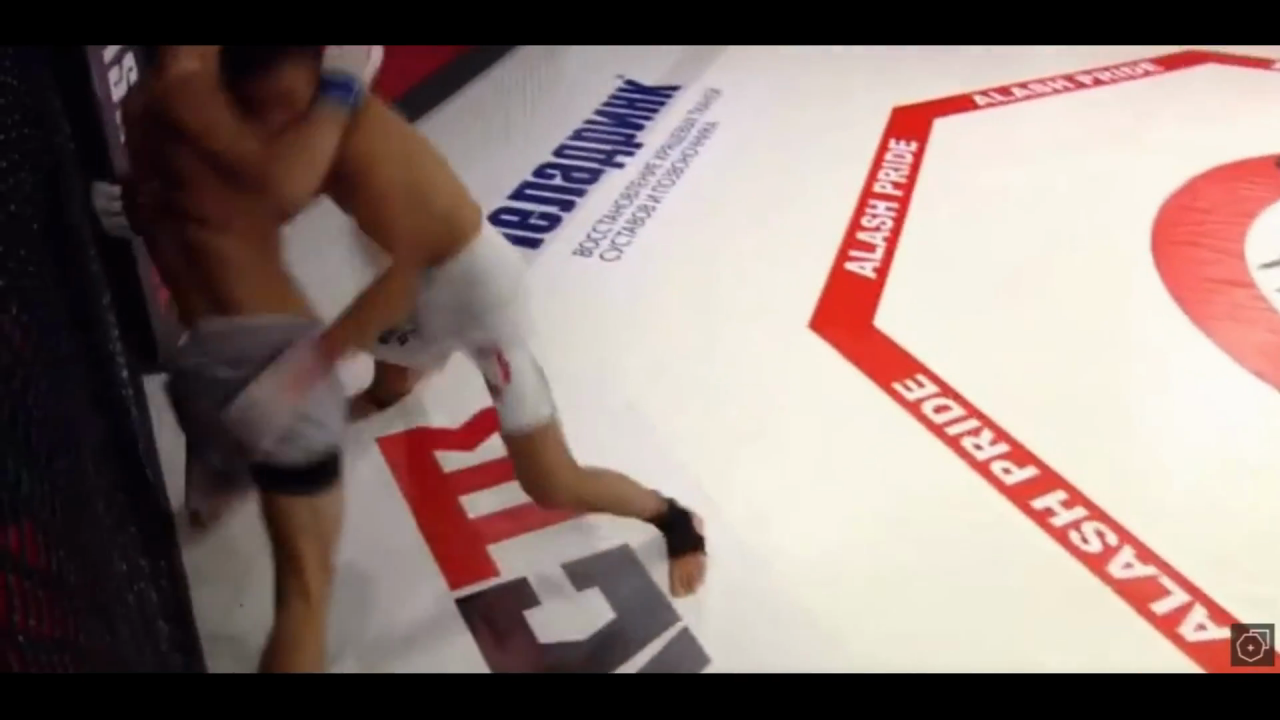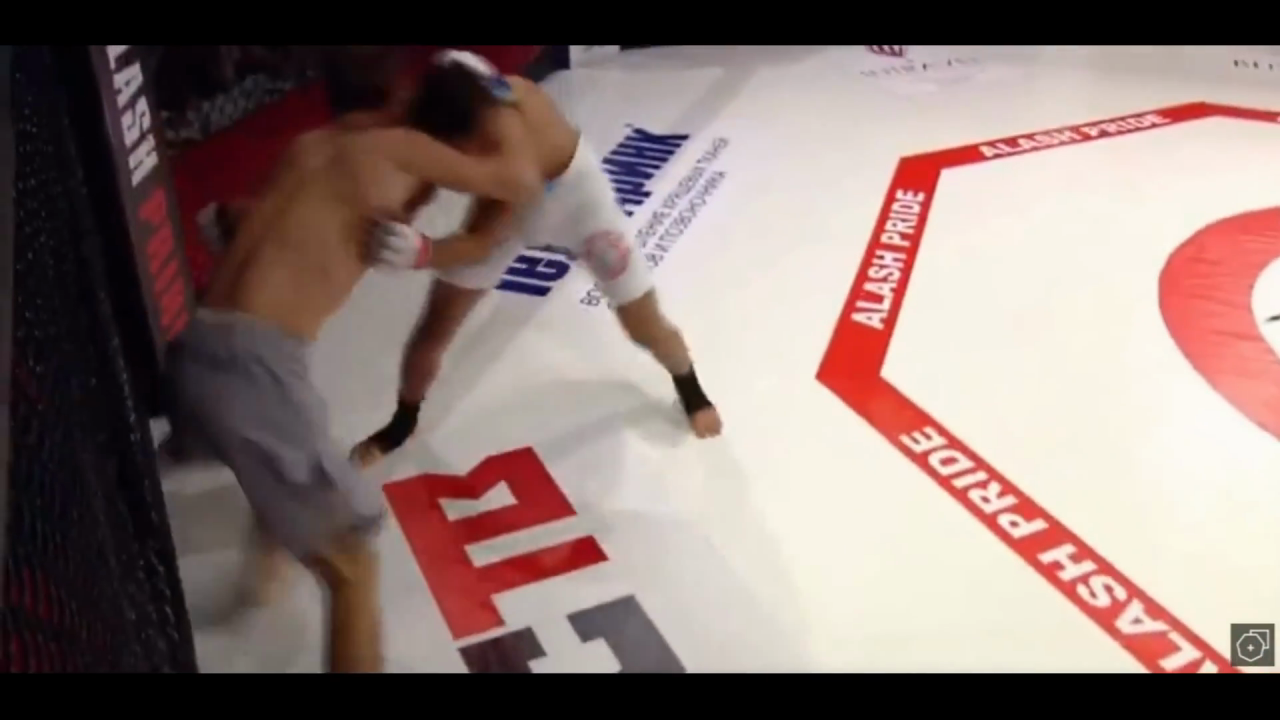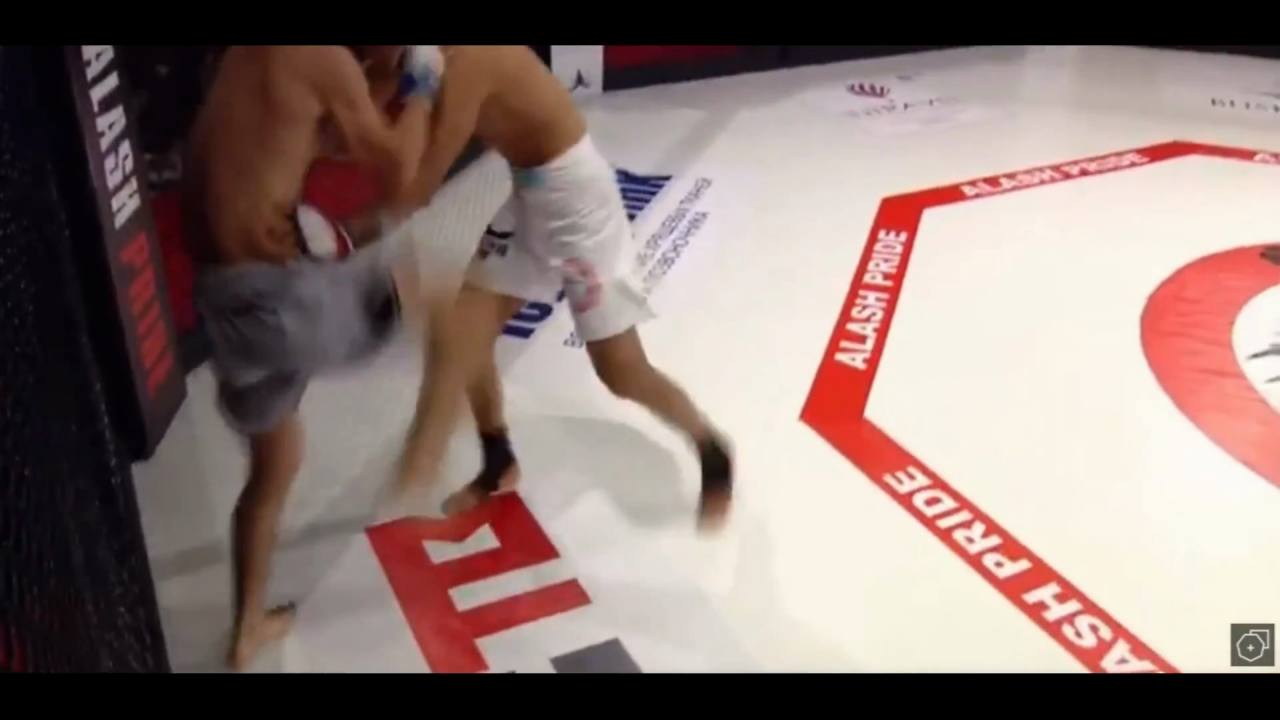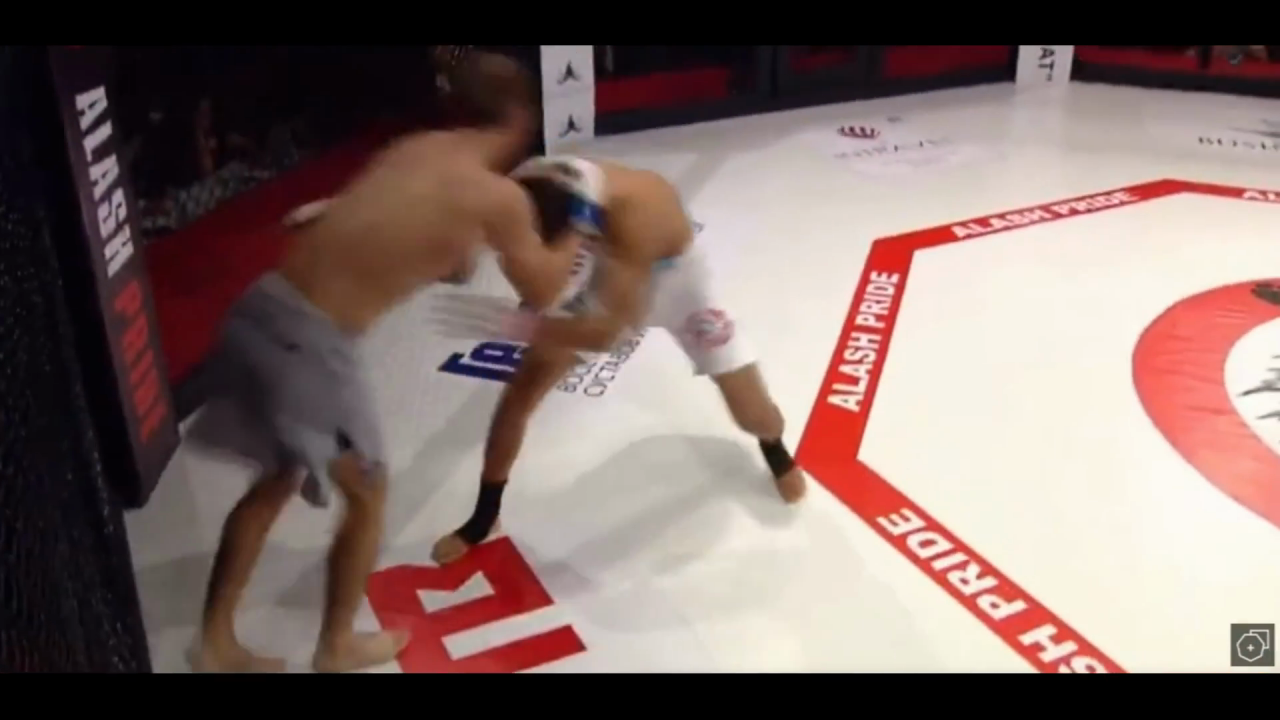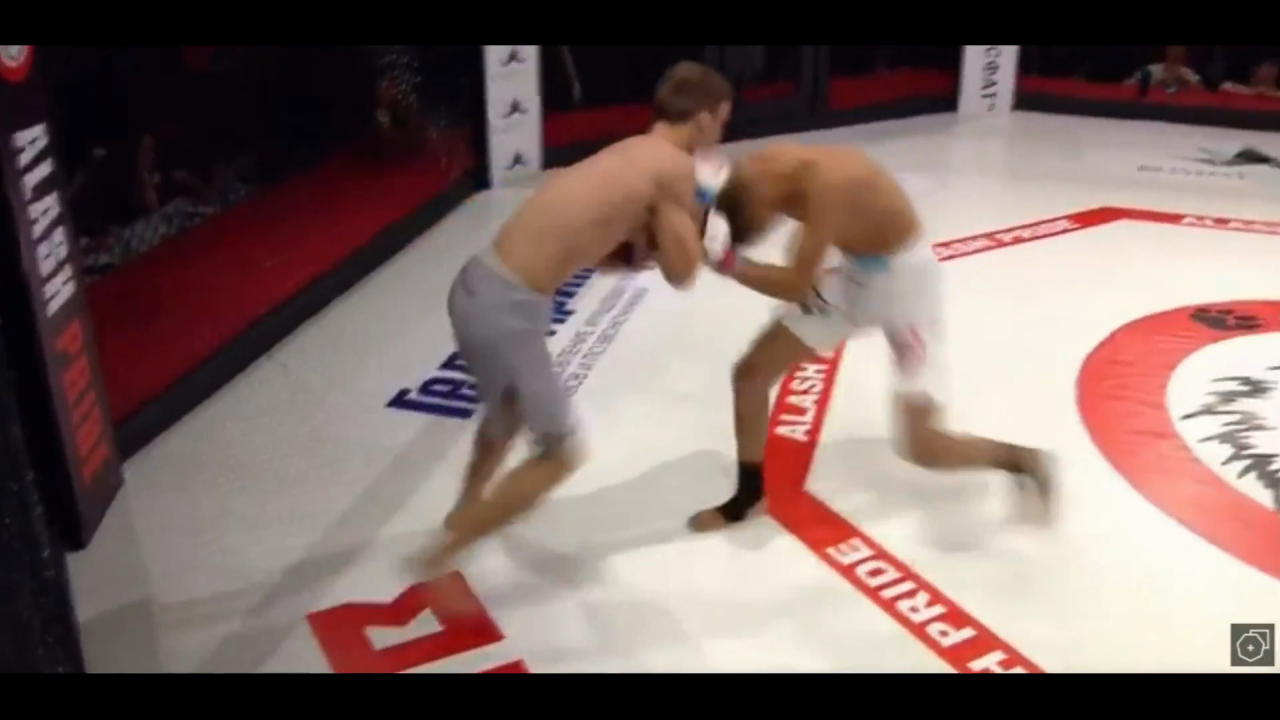
dt=0.5s
person 1, frame 1
left shoulder: (135, 109)
right shoulder: (177, 86)
right elbow: (281, 187)
right wrist: (341, 89)
left hip: (201, 365)
right hip: (277, 360)
left knee: (221, 447)
right knee: (306, 593)
left ankle: (207, 506)
person 1, frame 2
left shoulder: (307, 149)
right shoulder: (398, 149)
right elbow: (522, 184)
left wrist: (387, 239)
left hip: (193, 362)
right hip: (254, 369)
right knee: (353, 575)
left ankle: (269, 556)
person 1, frame 3
left shoulder: (238, 63)
right shoulder: (318, 58)
right elbow: (399, 173)
right wrist: (419, 88)
left hip: (221, 305)
right hip: (290, 301)
left knee: (276, 464)
left ankle: (247, 627)
person 1, frame 4
left shoulder: (416, 149)
right shoulder: (498, 198)
right elbow: (541, 291)
left hip: (258, 312)
right hip: (310, 344)
left knee: (276, 482)
right knee: (367, 495)
left ankle: (216, 642)
right ankle: (337, 645)
person 1, frame 5
left shoulder: (631, 153)
right shoulder: (673, 170)
right elbow: (681, 274)
right wrist: (698, 211)
left hip: (478, 283)
right hip: (504, 306)
left knee: (510, 406)
right knee: (560, 458)
left ankle: (467, 509)
right ankle: (446, 554)
person 2, frame 1
left shoulder: (362, 143)
left elbow: (403, 278)
left hip: (477, 284)
right hip: (428, 275)
left knee: (551, 487)
right knee: (386, 379)
left ankle: (675, 520)
right ankle: (390, 388)
person 2, frame 2
left shoulder: (508, 126)
left elbow: (486, 241)
left hip: (571, 185)
right hip: (501, 195)
left knee: (648, 330)
right knee: (432, 333)
left ankle: (690, 388)
right ankle: (402, 423)
person 2, frame 3
left shoulder: (464, 62)
left elbow: (423, 181)
left hip: (574, 192)
right hip: (532, 190)
left knee: (623, 374)
right knee: (461, 339)
left ankle: (713, 455)
right ankle: (499, 464)
person 2, frame 4
left shoulder: (632, 216)
right shoulder: (532, 186)
left elbow: (606, 332)
left wrist: (525, 326)
left hip: (675, 275)
right hip: (610, 266)
left knee: (756, 416)
right knee: (519, 396)
left ankle: (777, 454)
right ankle: (483, 517)
person 2, frame 5
left shoulder: (828, 182)
right shoulder: (762, 167)
left elbow: (798, 288)
left wrist: (727, 262)
left hip: (906, 279)
right hip: (853, 272)
left knee: (925, 448)
right knee: (750, 376)
left ankle: (1024, 463)
right ankle: (747, 496)
